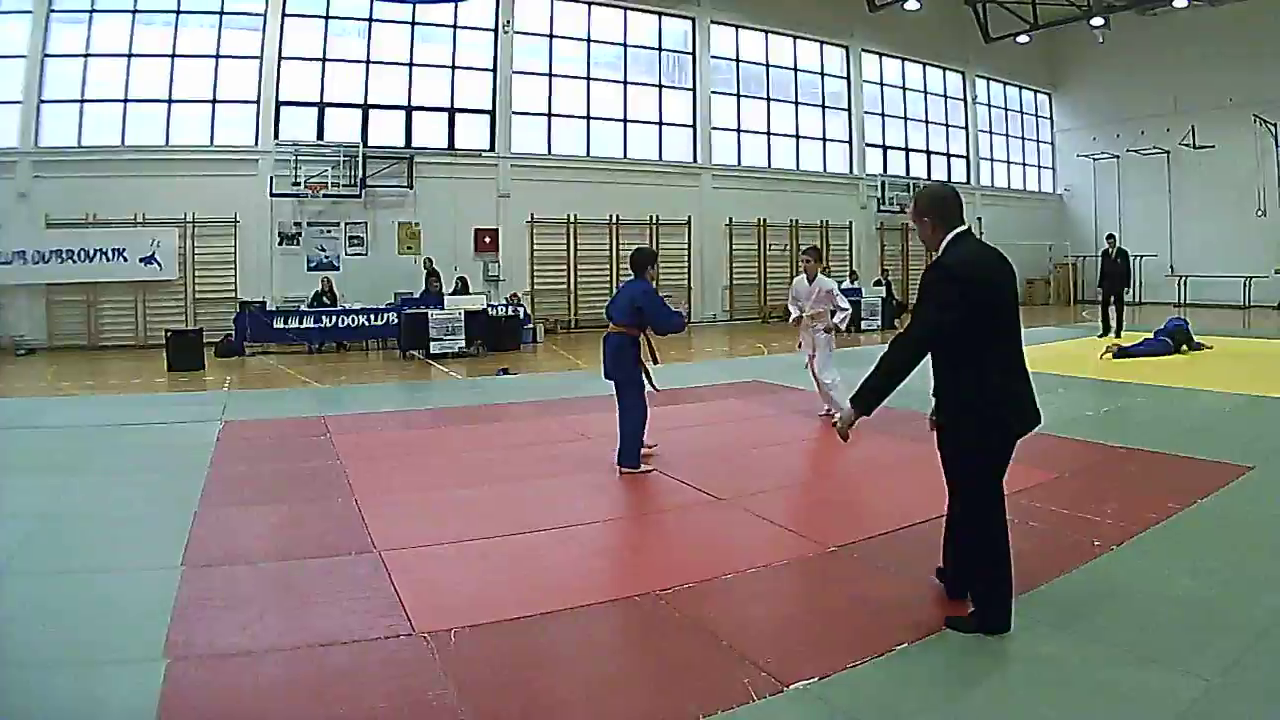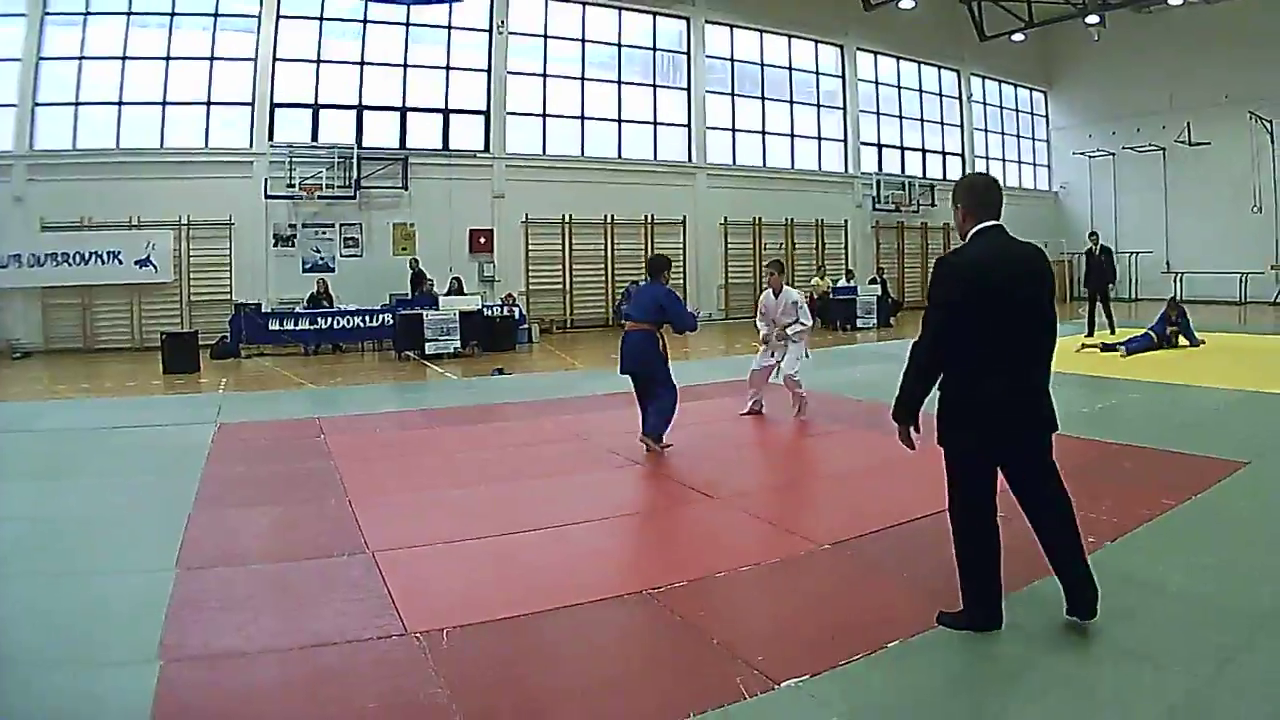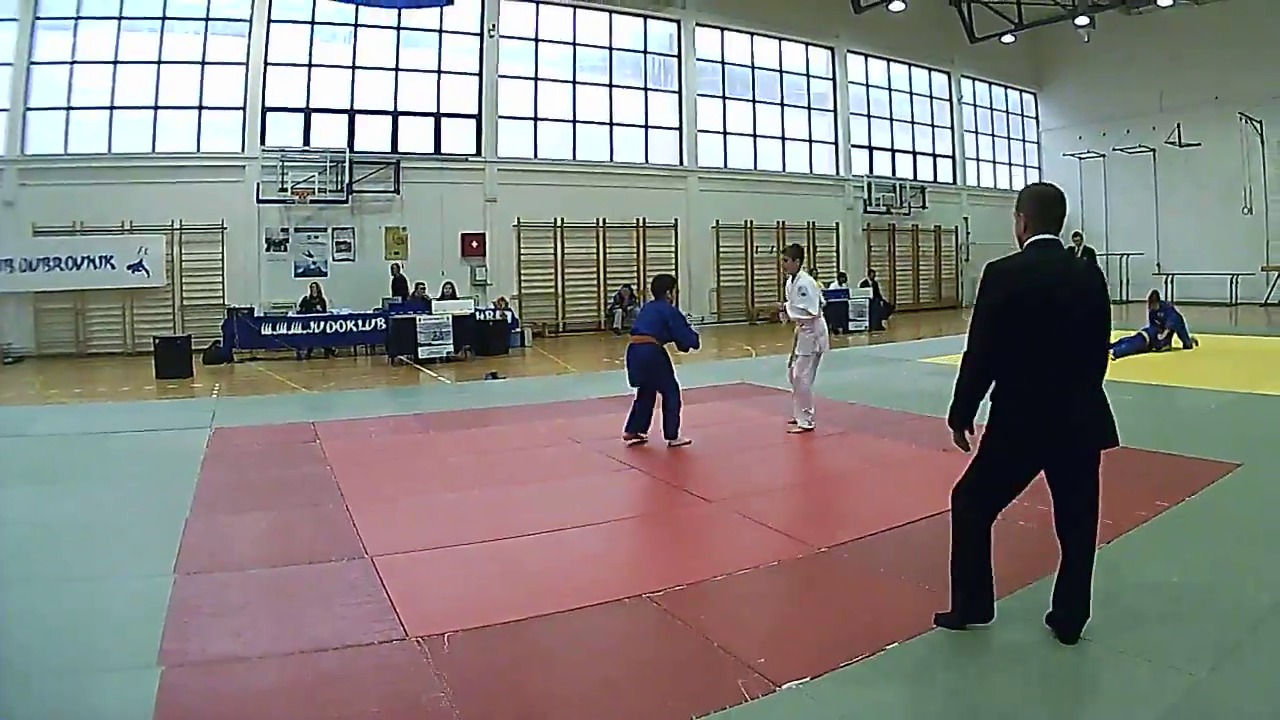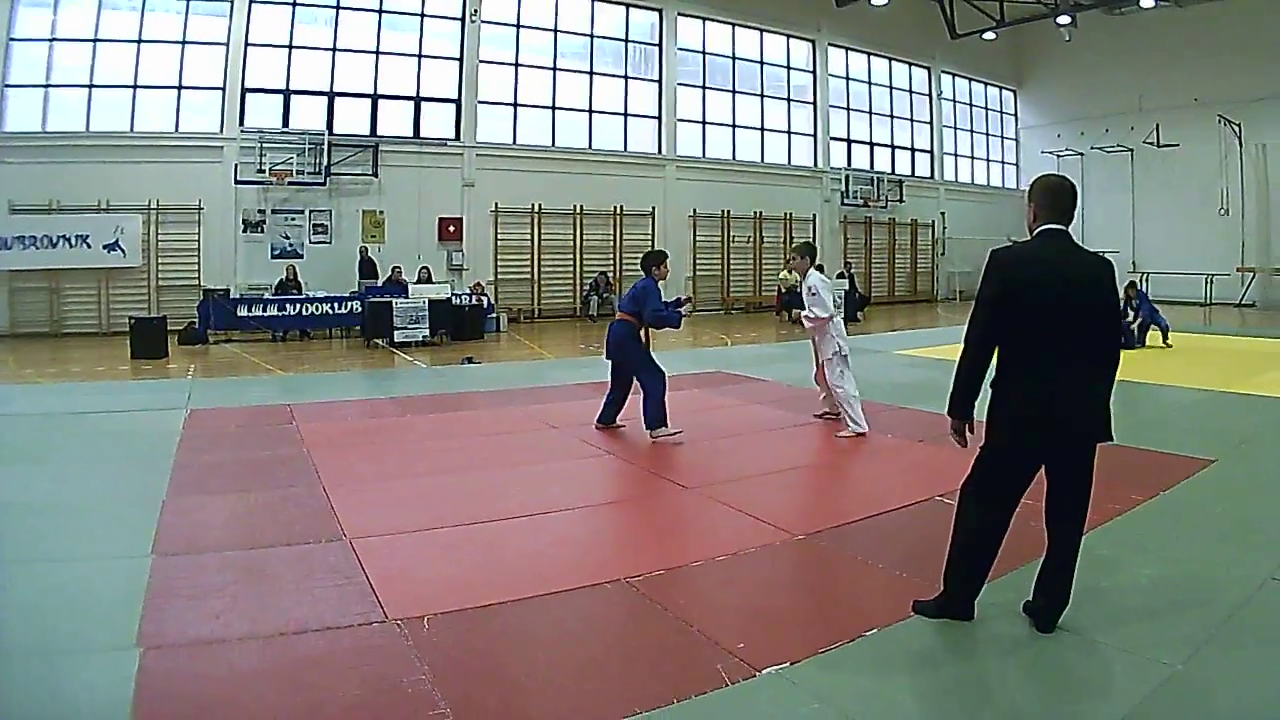
dt=0.4s
person 1, frame 1
left shoulder: (948, 268)
right shoulder: (990, 258)
left elbow: (912, 343)
left wrist: (859, 404)
right wrist: (948, 395)
left hip: (976, 411)
right hip: (1000, 401)
left knee: (978, 506)
right knee: (971, 493)
left ankle: (991, 611)
right ankle: (958, 575)
person 1, frame 2
left shoulder: (955, 266)
right shoulder: (1034, 258)
left elbow: (932, 345)
right elbow: (1046, 331)
left wrist: (906, 409)
left hip: (972, 413)
right hip: (1027, 407)
left knee: (972, 512)
right knee: (1046, 499)
left ankle: (981, 609)
right ankle: (1081, 595)
person 1, frame 3
left shoulder: (1003, 274)
right shoulder: (1090, 276)
left elbow: (981, 354)
right elbow: (1098, 350)
left wrist: (961, 415)
left hip: (1021, 421)
right hip: (1082, 420)
left knee: (971, 503)
right knee: (1077, 520)
left ankle: (971, 604)
right ankle: (1069, 617)
person 1, frame 4
left shoulder: (1008, 262)
right shoulder: (1099, 268)
left elbow: (980, 341)
right elbow: (1110, 347)
left wrist: (961, 405)
left hip: (1021, 411)
right hip: (1081, 413)
left knee: (983, 502)
right knee: (1067, 513)
left ankle: (957, 597)
right ankle: (1048, 606)
person 2, frame 1
left shoulder: (626, 288)
right shoulder: (646, 292)
left elbow: (611, 311)
right elbow: (664, 324)
right wrist: (680, 317)
left hip: (615, 344)
right hip: (625, 347)
left knee: (629, 399)
right knee: (634, 404)
left ankle: (634, 443)
right ankle: (629, 462)
person 2, frame 2
left shoulder: (639, 291)
right shoulder: (665, 294)
right elbow: (683, 323)
right wrist: (692, 317)
left hip: (630, 342)
right hip: (646, 342)
left knee: (646, 392)
right knee: (667, 392)
left ankle: (654, 438)
right ankle: (652, 434)
person 2, frame 3
left shoulder: (646, 308)
right shoulder: (671, 312)
right elbow: (686, 340)
left wrist: (678, 321)
right wrist: (693, 338)
left hip: (634, 352)
right hip: (651, 353)
left knee: (645, 392)
right knee: (671, 392)
left ankle: (632, 430)
right ankle: (672, 436)
person 2, frame 4
left shoulder: (643, 285)
right shoulder: (650, 288)
left elbow: (652, 309)
right elbow: (654, 317)
left wrist: (678, 303)
right wrist: (679, 313)
left hip: (619, 333)
right hip: (627, 335)
left knee: (621, 380)
right knee: (653, 378)
left ankle: (605, 420)
right ankle: (656, 427)
person 3, frame 1
left shoulder: (827, 285)
right shoulder: (797, 282)
left elbow: (846, 308)
right elbow: (793, 303)
left wrist: (834, 324)
right wrist: (796, 316)
left hip: (822, 331)
right hip: (806, 331)
left knee: (825, 372)
right knee: (815, 372)
left ankle: (839, 410)
right ankle: (830, 406)
person 3, frame 2
left shoulder: (794, 296)
right shoulder: (765, 297)
left elbow: (806, 322)
right elbow: (762, 320)
left wrist: (787, 333)
right wrist: (764, 334)
left hip: (794, 340)
right hip: (774, 340)
left knee: (788, 373)
right knee: (757, 371)
left ankle: (800, 400)
right ankle: (755, 405)
person 3, frame 3
left shoulder: (805, 283)
right shoulder: (791, 281)
left elbow: (810, 312)
left wrist: (789, 307)
right wrist: (787, 308)
left hip: (812, 333)
right hip: (802, 332)
left knee: (801, 377)
right knee: (795, 372)
left ankle: (805, 422)
right ankle: (802, 415)
person 3, frame 4
left shoulder: (816, 282)
right shoulder: (809, 280)
left elbow: (824, 313)
left wrist: (804, 317)
right wrist: (807, 317)
left hip: (830, 334)
right hip: (823, 334)
left knee: (838, 381)
right knee: (822, 376)
left ankle: (857, 425)
right ankle: (834, 409)
